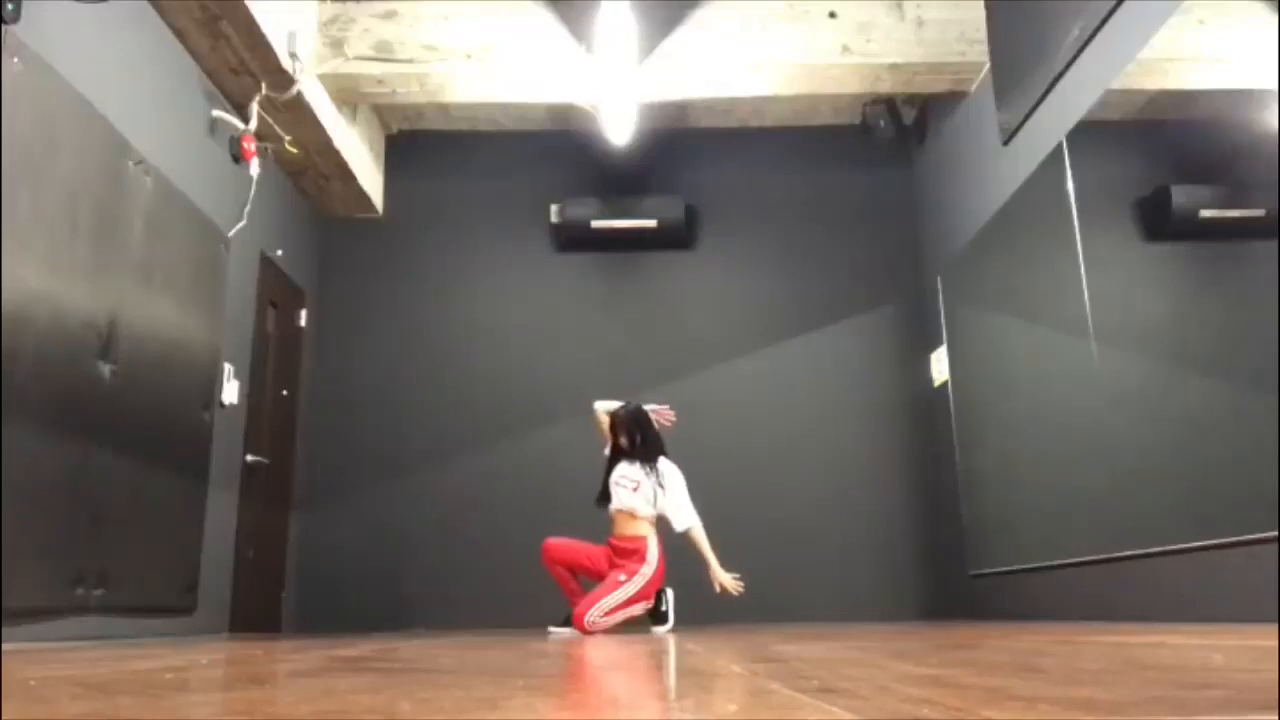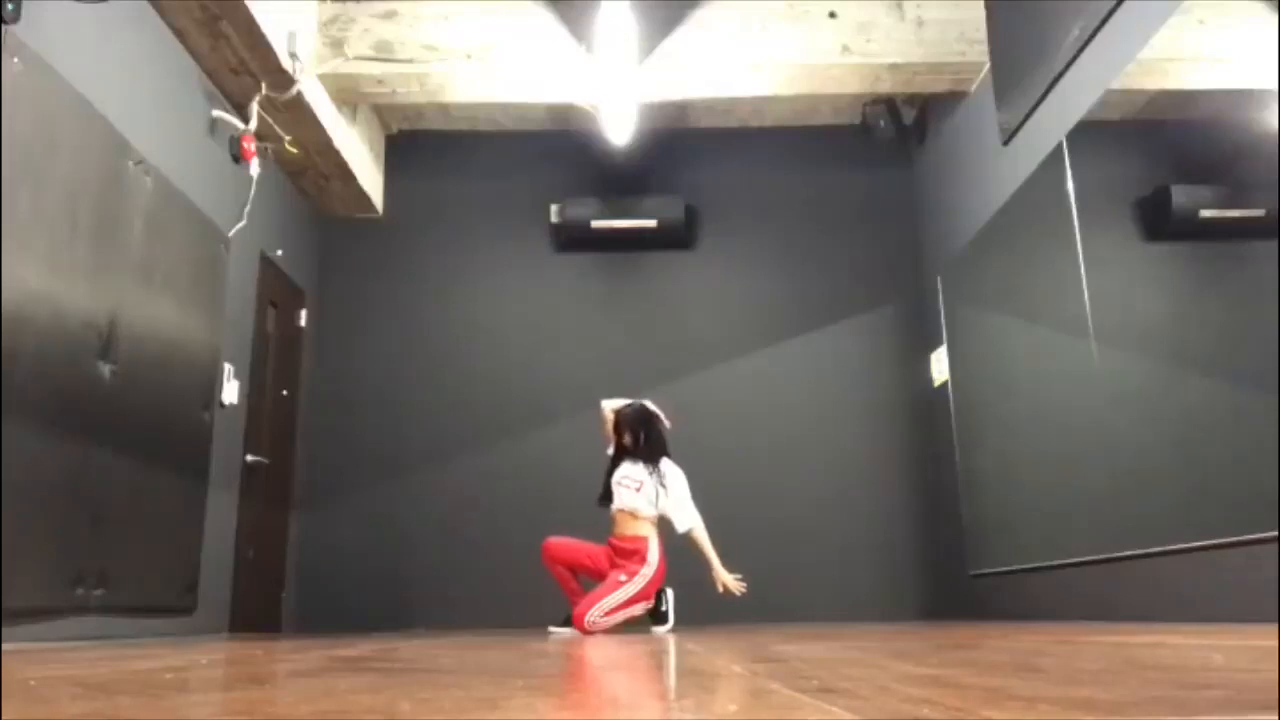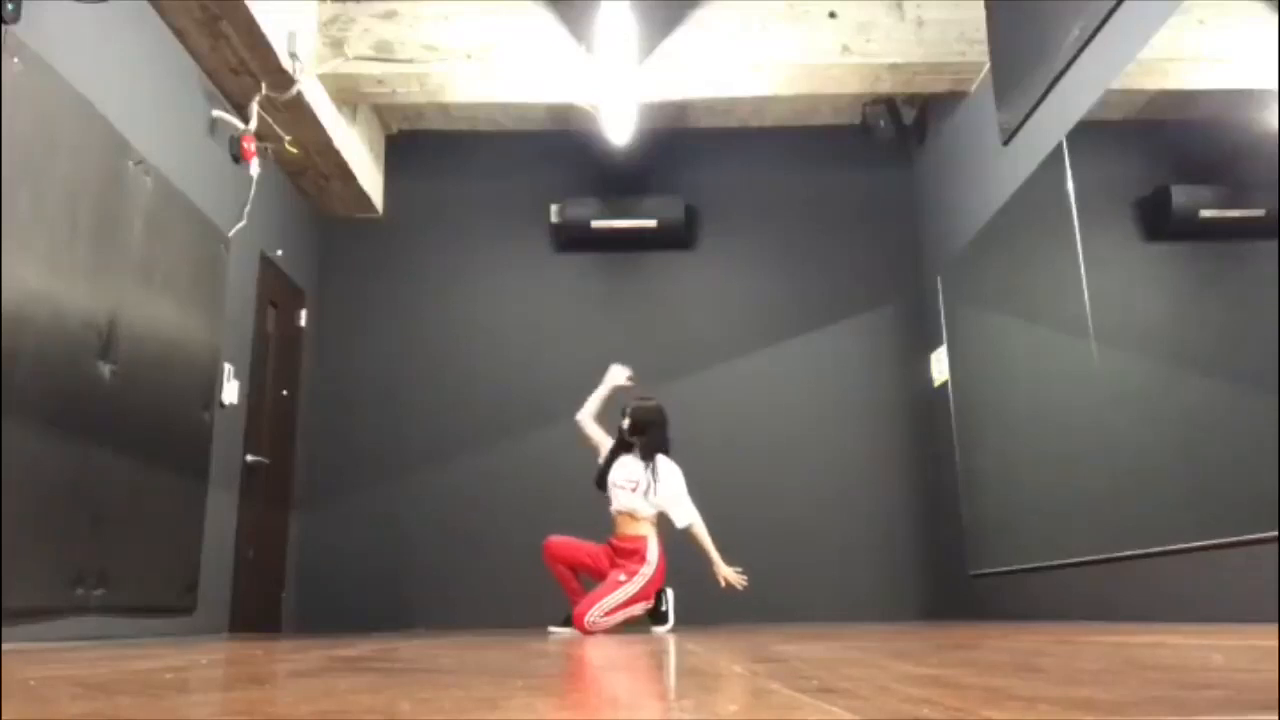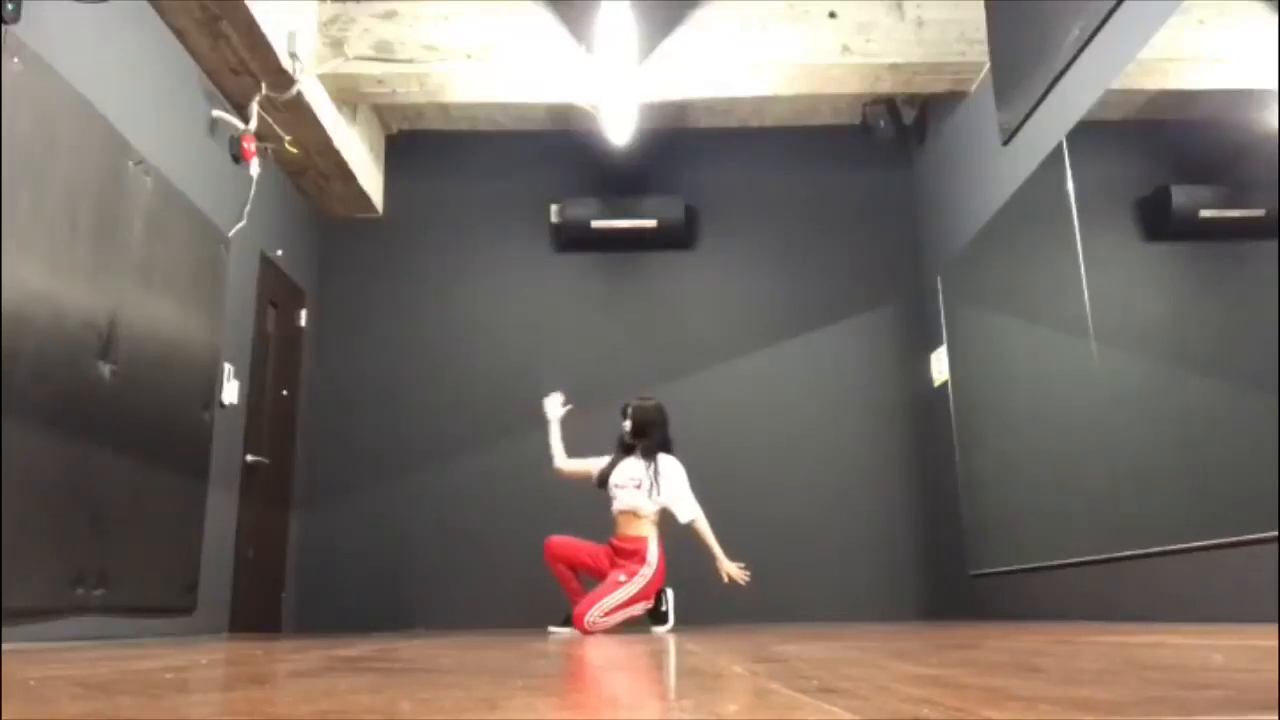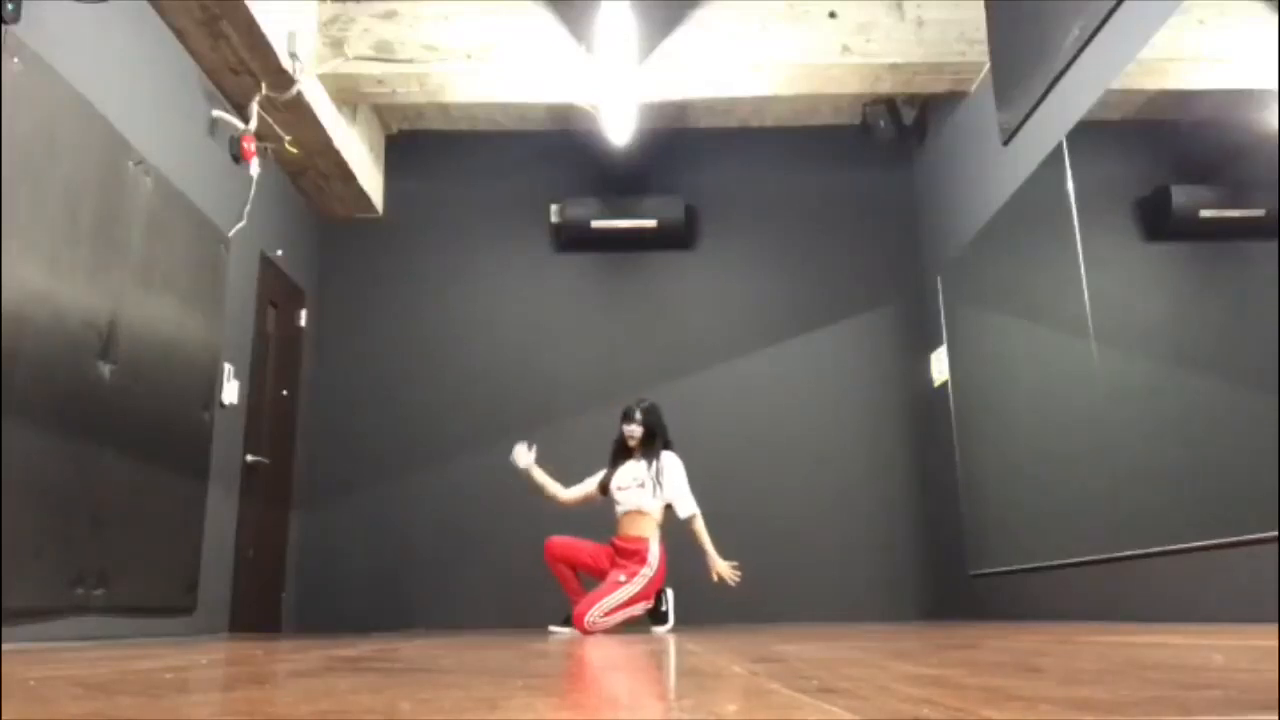
dt=0.3s
person 1, frame 1
left shoulder: (664, 470)
right shoulder: (619, 459)
left elbow: (690, 519)
right elbow: (600, 408)
left wrist: (714, 567)
right wrist: (642, 412)
left hip: (644, 560)
right hip: (614, 553)
left knee: (587, 621)
right knee: (552, 549)
left ankle: (652, 603)
right ankle: (581, 608)
person 1, frame 2
left shoulder: (667, 471)
right shoulder: (622, 458)
left elbow: (692, 521)
right elbow: (607, 407)
left wrist: (717, 567)
right wrist: (645, 408)
left hip: (644, 561)
right hip: (615, 553)
left knee: (587, 621)
right knee: (553, 548)
left ankle: (652, 602)
right ankle: (580, 607)
person 1, frame 3
left shoulder: (663, 468)
right shoulder: (618, 458)
left elbow: (690, 516)
right elbow: (584, 419)
left wrist: (717, 562)
right wrist: (609, 384)
left hip: (644, 560)
right hip: (615, 553)
left knee: (586, 621)
right knee: (554, 547)
left ankle: (652, 602)
right ankle: (581, 606)
person 1, frame 4
left shoulder: (665, 466)
right shoulder: (617, 462)
left elbow: (693, 513)
right elbow: (562, 465)
left wrist: (720, 558)
right wrist: (554, 419)
left hip: (644, 560)
right hip: (615, 553)
left knee: (586, 621)
left ankle: (653, 602)
right ankle: (581, 607)
person 1, frame 5
left shoulder: (667, 461)
right shoulder: (617, 468)
left elbow: (691, 511)
right elbow: (567, 496)
left wrist: (712, 557)
right wrist: (531, 469)
left hip: (647, 559)
right hip: (616, 553)
left knee: (586, 621)
right knee: (555, 547)
left ankle: (652, 603)
right ankle: (582, 609)
